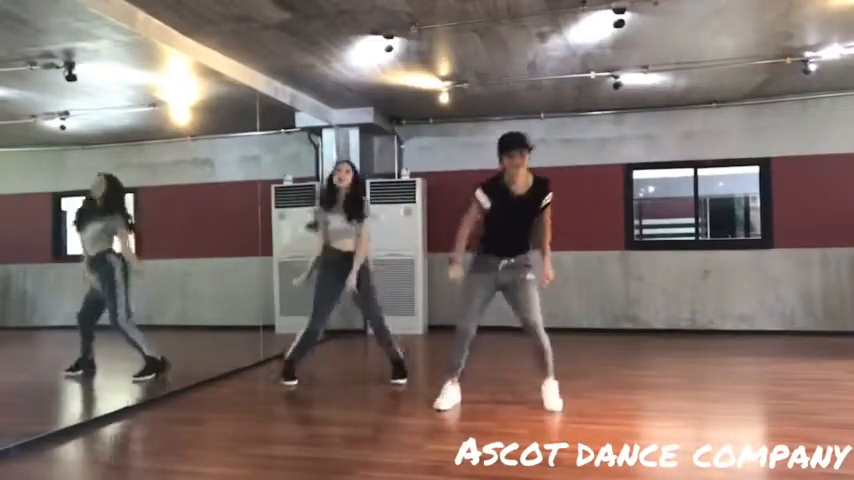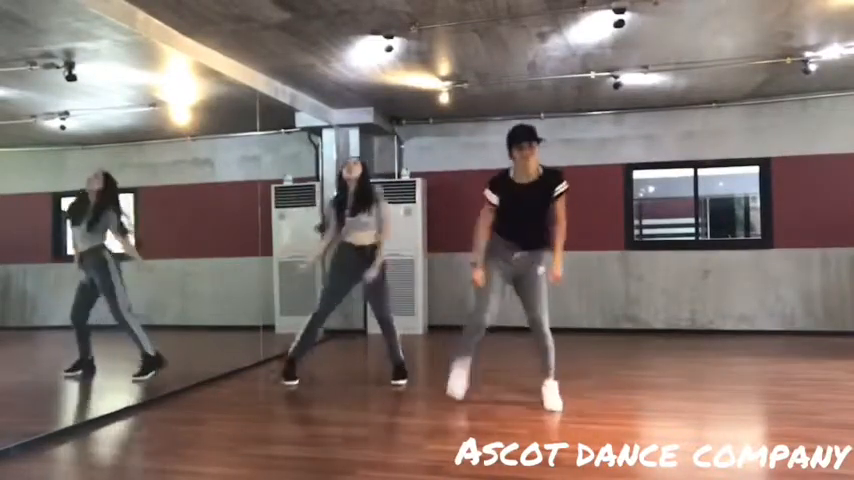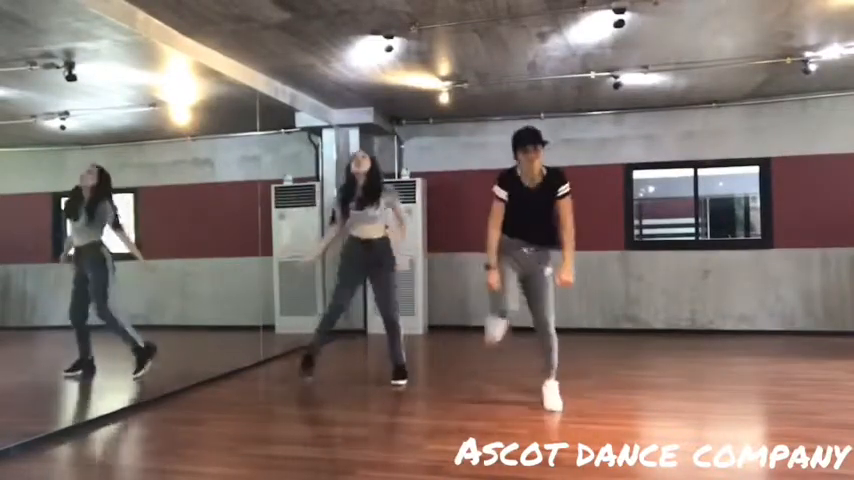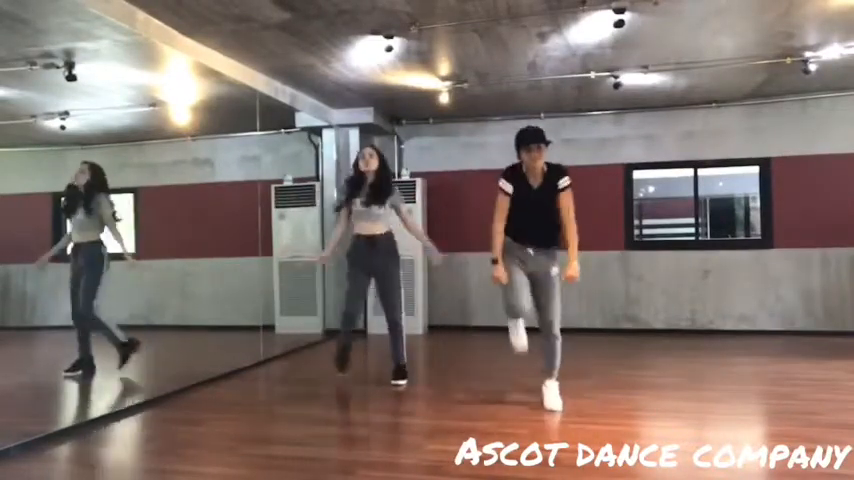
dt=0.1s
person 1, frame 1
left shoulder: (541, 188)
right shoulder: (491, 188)
left elbow: (543, 226)
right elbow: (468, 224)
left wrist: (547, 262)
right wrist: (455, 262)
left hip: (519, 264)
right hip: (486, 264)
left knee: (533, 324)
right knee: (466, 327)
left ankle: (549, 383)
right ankle: (452, 383)
person 1, frame 2
left shoulder: (553, 179)
right shoulder: (499, 183)
left elbow: (558, 221)
right elbow: (484, 223)
left wrist: (557, 260)
right wrist: (477, 264)
left hip: (533, 257)
right hip: (500, 253)
left knee: (540, 323)
right knee: (483, 316)
left ankle: (550, 383)
right ankle: (462, 363)
person 1, frame 3
left shoulder: (557, 179)
right shoulder: (505, 181)
left elbow: (566, 224)
right elbow: (494, 226)
left wrist: (568, 265)
right wrist: (490, 267)
left hip: (539, 255)
right hip: (509, 251)
left knee: (546, 324)
right knee: (504, 308)
left ankle: (550, 383)
right ankle: (497, 315)
person 1, frame 4
left shoulder: (558, 175)
right shoulder: (511, 176)
left elbow: (568, 218)
right elbow: (499, 220)
left wrist: (573, 260)
right wrist: (497, 261)
left hip: (546, 256)
right hip: (514, 253)
left knee: (551, 324)
right knee: (521, 310)
left ankle: (551, 383)
right ankle: (516, 319)
person 2, frame 1
left shoulder: (362, 206)
right shoulder: (325, 206)
left elbow: (364, 242)
right elbow: (323, 241)
left wrist: (353, 272)
right wrist: (308, 271)
left hip: (358, 264)
right hip: (332, 265)
left knee: (375, 318)
right knee: (317, 321)
left ankle: (397, 362)
right ankle: (290, 363)
person 2, frame 2
left shoulder: (374, 195)
right shoulder: (336, 203)
left elbow: (386, 229)
right elbow: (331, 234)
left wrist: (378, 261)
right wrist: (314, 259)
left hip: (370, 259)
right hip: (345, 258)
left knee: (384, 316)
right knee: (321, 312)
left ankle: (398, 365)
right ankle: (292, 361)
person 2, frame 3
left shoulder: (384, 191)
right shoulder: (344, 194)
left elbow: (402, 220)
right elbow: (337, 226)
right wrist: (318, 252)
left hip: (379, 252)
right hip: (353, 252)
left knee: (389, 311)
right knee: (336, 306)
left ankle: (399, 365)
right ankle: (311, 353)
person 2, frame 4
left shoulder: (389, 191)
right shoulder: (350, 190)
left elbow: (408, 222)
right elbow: (342, 223)
left wrist: (429, 245)
right wrist: (329, 251)
left hip: (385, 248)
right hip: (359, 250)
left knee: (392, 310)
right knee: (353, 306)
left ankle: (399, 365)
right ankle: (344, 348)
person 3, frame 1
left shoulder: (112, 216)
right shoulder: (86, 212)
left elbow: (126, 247)
right elbow: (85, 247)
left wrist: (138, 269)
right wrist: (88, 270)
left hip: (110, 266)
right hip: (97, 269)
left knee: (120, 319)
right knee: (85, 317)
left ankle: (154, 362)
right ankle: (86, 361)
person 3, frame 2
left shoulder: (106, 213)
right shoulder: (79, 208)
left elbow: (124, 241)
right elbow: (76, 241)
left wrist: (142, 262)
right wrist: (78, 263)
left hip: (101, 262)
right hip: (87, 266)
left knee: (121, 312)
right knee: (77, 316)
left ankle: (151, 358)
right ankle: (85, 362)
person 3, frame 3
left shoulder: (101, 205)
right shoulder: (75, 203)
left elbow: (120, 233)
left wrist: (139, 257)
right wrist: (65, 254)
left hip: (96, 257)
right hip: (81, 260)
left knee: (102, 310)
right knee: (76, 313)
left ankle: (142, 350)
right ankle: (85, 360)
person 3, frame 4
left shoulder: (98, 198)
right shoulder: (74, 200)
left elbow: (112, 227)
left wrist: (125, 251)
right wrist: (50, 253)
left hip: (92, 255)
right hip: (78, 255)
left knee: (83, 309)
right knee: (76, 313)
left ankle: (124, 343)
right ankle: (85, 360)
